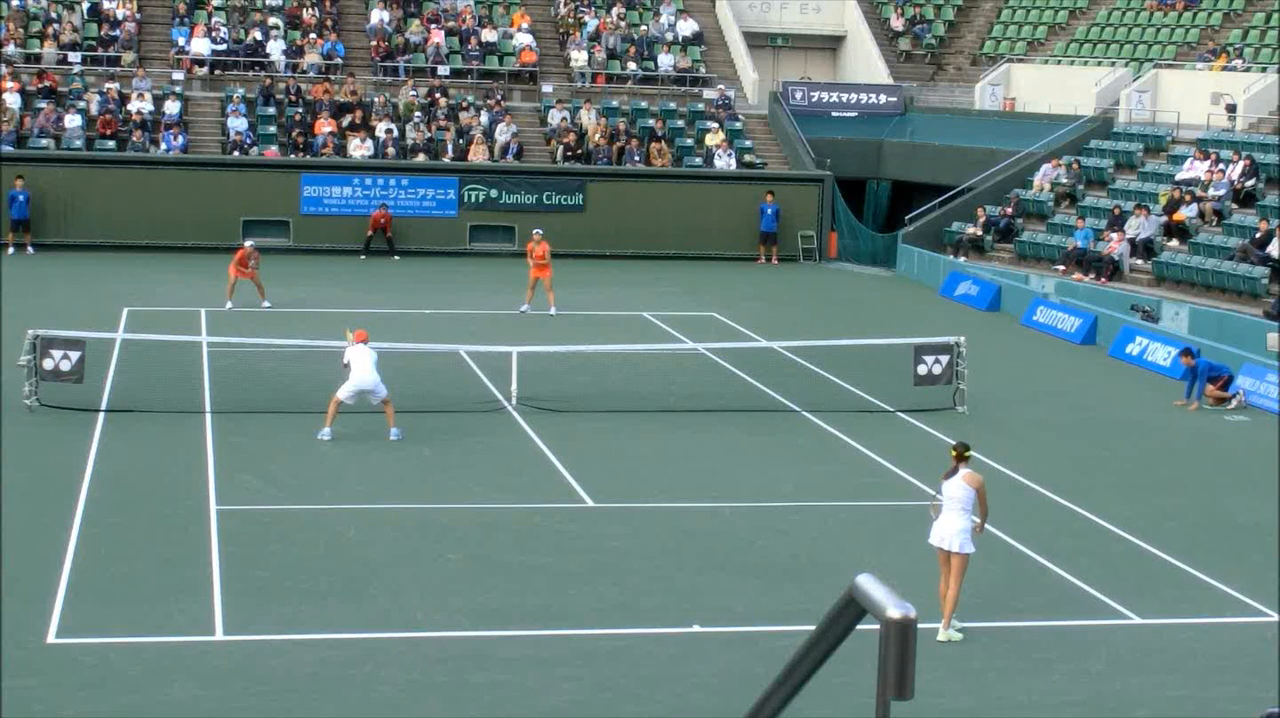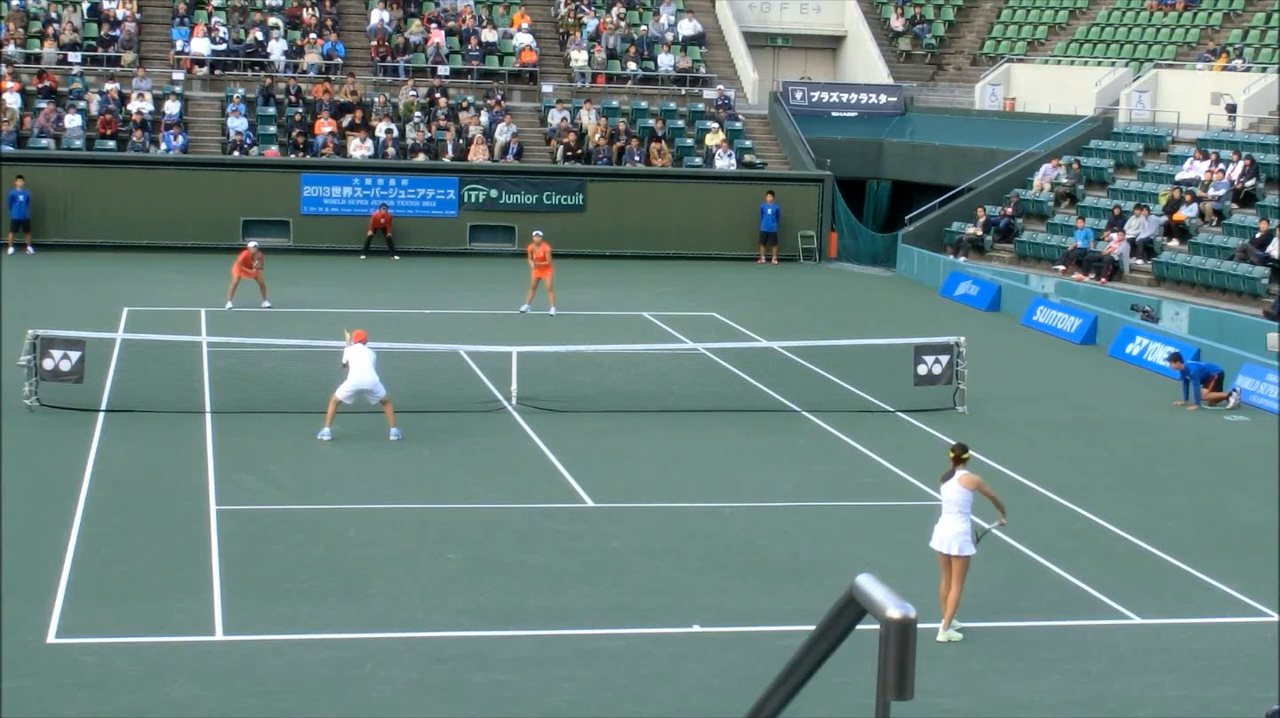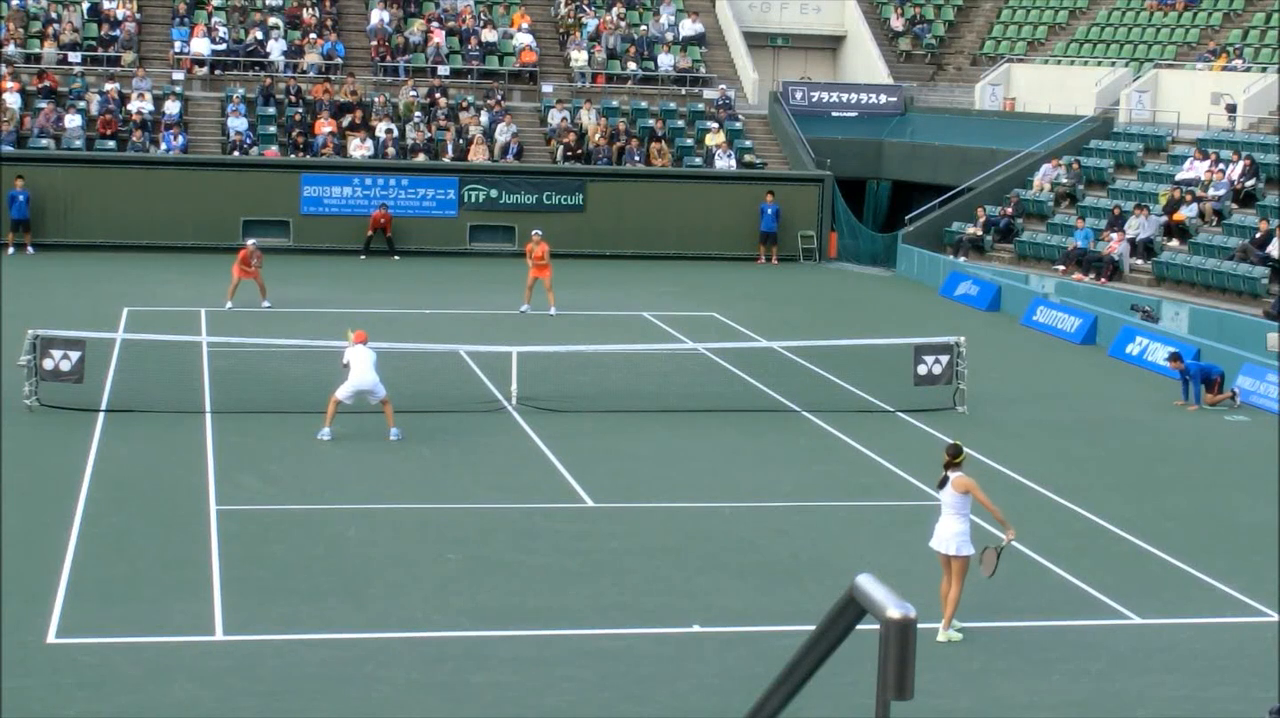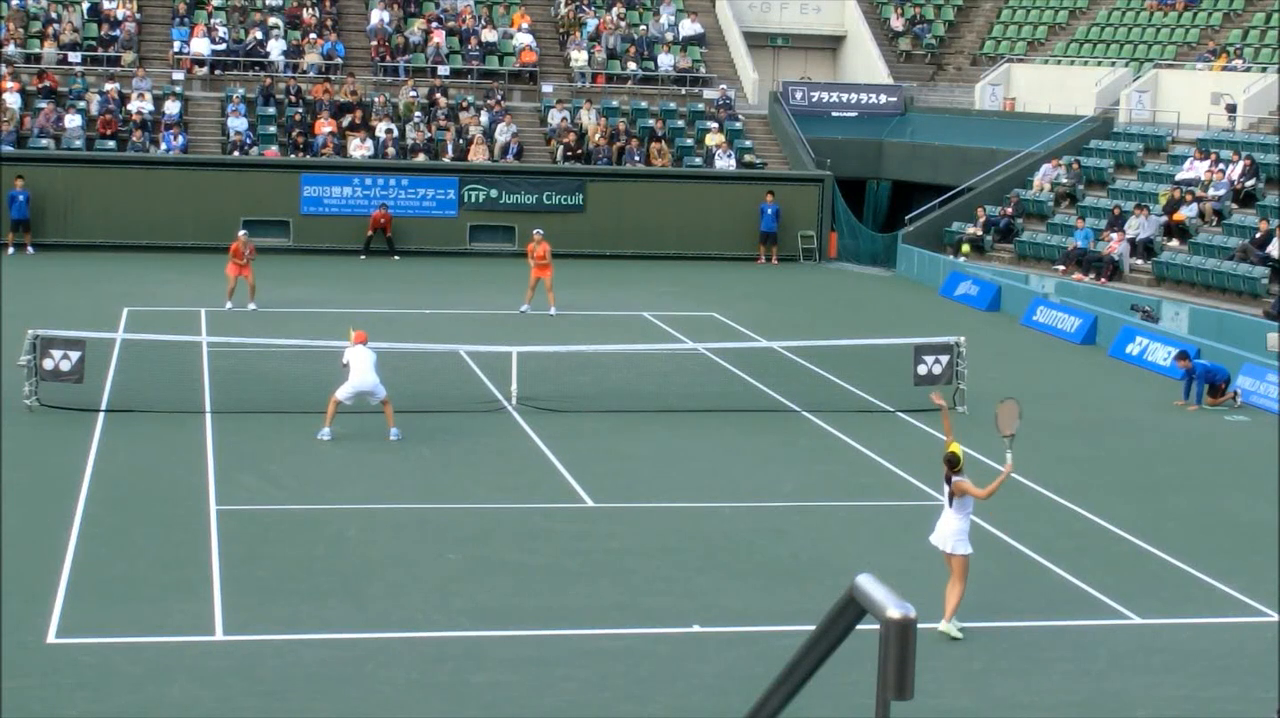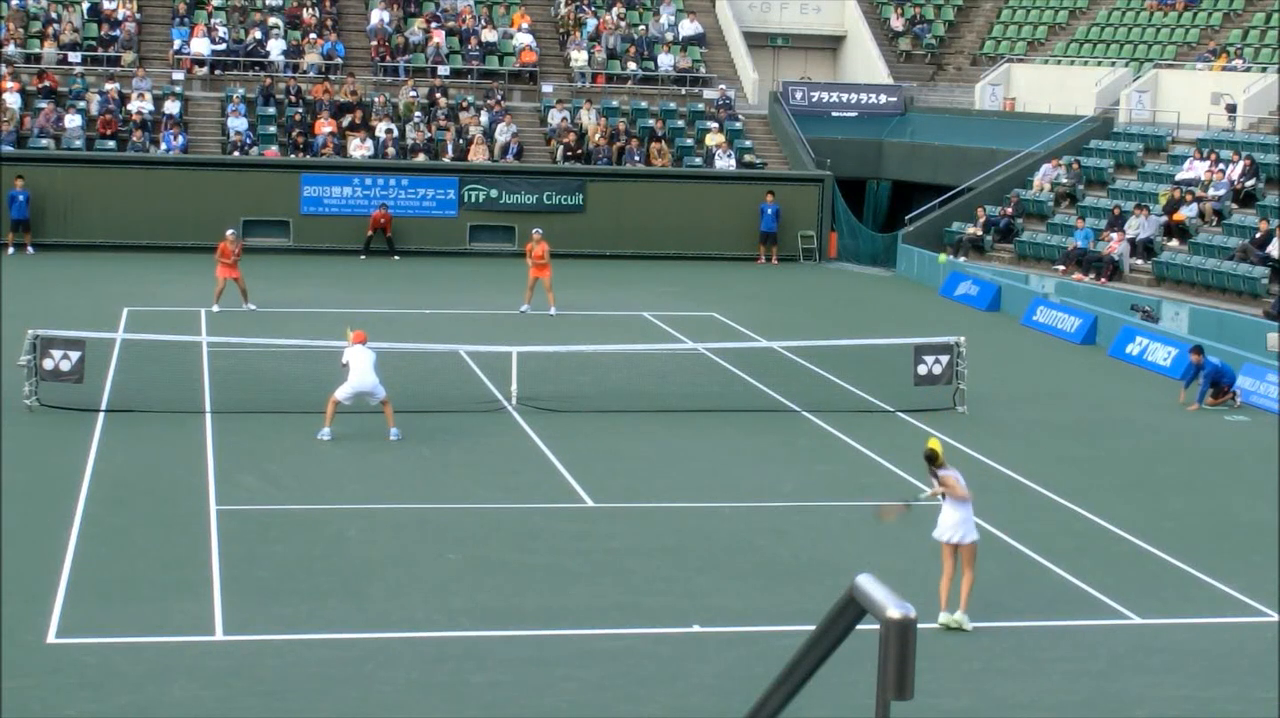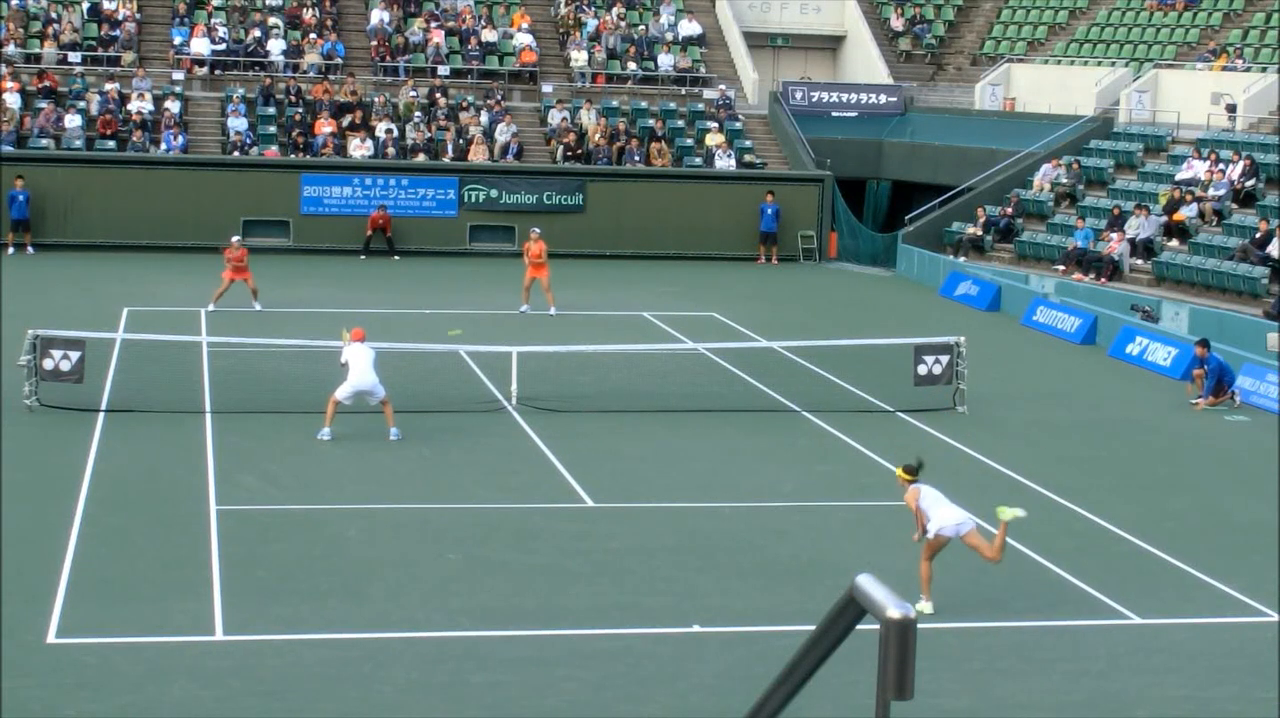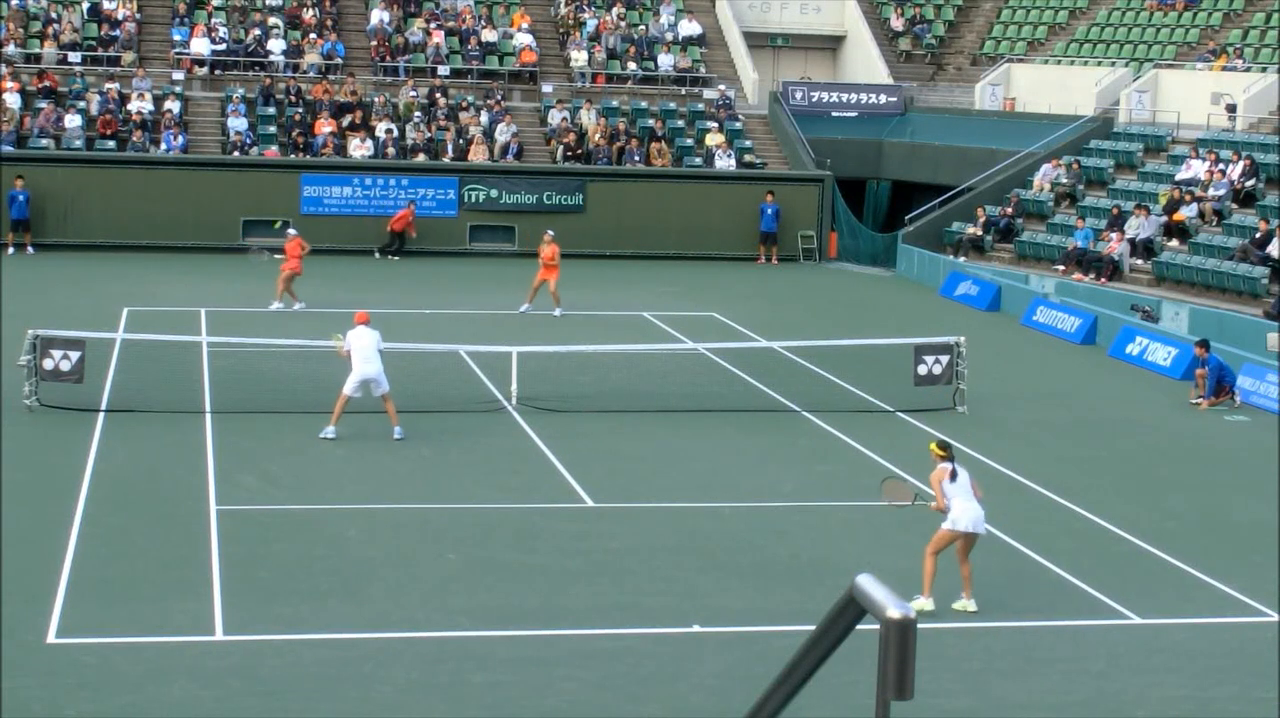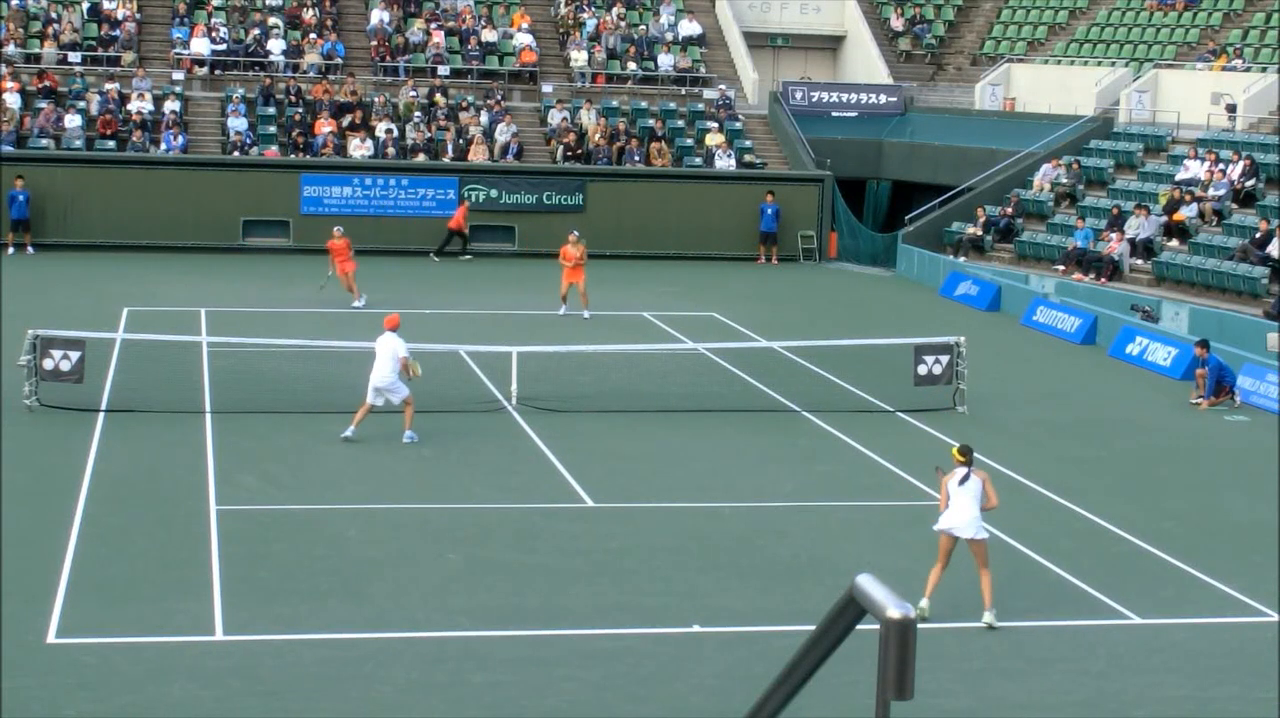
dt=0.5s
person 1, frame 1
left shoulder: (947, 477)
right shoulder: (976, 478)
right elbow: (983, 508)
right wrist: (981, 524)
left hip: (942, 528)
right hip: (959, 532)
left knee: (945, 578)
right knee: (955, 583)
left ankle: (947, 619)
right ankle: (945, 629)
person 1, frame 2
left shoulder: (945, 478)
right shoulder: (972, 479)
right elbow: (994, 499)
right wrist: (1003, 515)
left hip: (942, 531)
right hip: (959, 535)
left knee: (946, 580)
right knee: (957, 585)
left ankle: (947, 620)
right ankle: (945, 630)
person 1, frame 3
left shoulder: (944, 478)
right shoulder: (965, 481)
right elbow: (990, 507)
right wrist: (1007, 528)
left hip: (942, 532)
right hip: (957, 536)
left knee: (947, 579)
right knee: (957, 584)
left ankle: (947, 620)
right ankle: (945, 630)
person 1, frame 4
left shoulder: (950, 472)
right shoulder: (961, 484)
left elbow: (948, 437)
right elbow: (983, 494)
left wrist: (944, 410)
right wrist: (1004, 476)
left hip: (944, 529)
right hip: (955, 535)
left knee: (955, 578)
right knee: (959, 582)
left ankle: (949, 619)
right ankle: (947, 621)
person 1, frame 5
left shoulder: (936, 472)
right shoulder: (948, 476)
right elbow: (964, 495)
left hip: (947, 523)
right hip: (961, 524)
left knee: (948, 571)
right knee: (968, 570)
left ankle: (944, 612)
right ankle: (961, 612)
person 1, frame 6
left shoulder: (909, 495)
right shoulder: (928, 489)
left elbow: (922, 522)
left wrist: (920, 534)
right wrist: (921, 533)
left hip: (945, 525)
right hip: (964, 519)
left knee: (925, 559)
right knee: (995, 557)
left ankle: (926, 602)
right ankle: (1003, 518)
person 1, frame 7
left shoulder: (936, 474)
right shoulder: (962, 469)
left elbow: (942, 506)
right elbow: (978, 495)
left wrist: (935, 506)
left hip: (960, 518)
right hip: (977, 516)
left knee: (930, 552)
right knee: (963, 557)
left ankle: (926, 599)
right ankle: (969, 600)
person 1, frame 8
left shoulder: (947, 477)
right shoulder: (982, 475)
left elbow: (943, 507)
right elbow: (994, 503)
left hip: (950, 521)
right hip: (972, 523)
left knee: (941, 565)
right knee: (984, 570)
left ankle: (925, 601)
right ankle: (988, 612)
